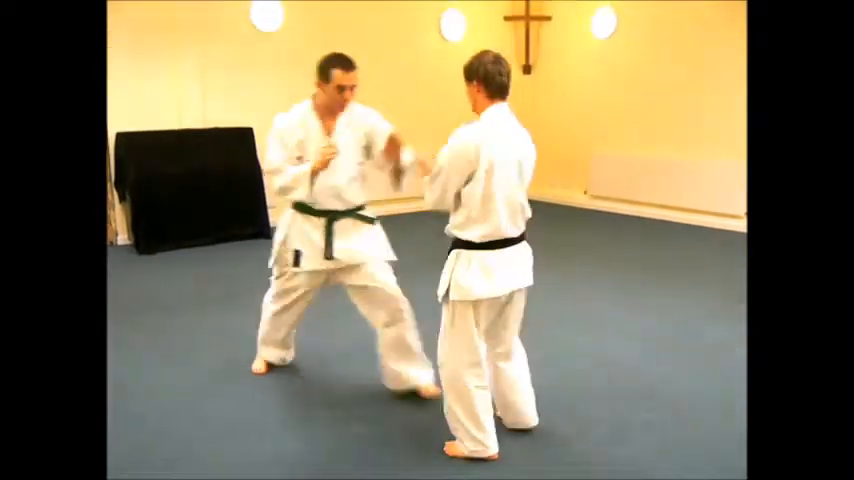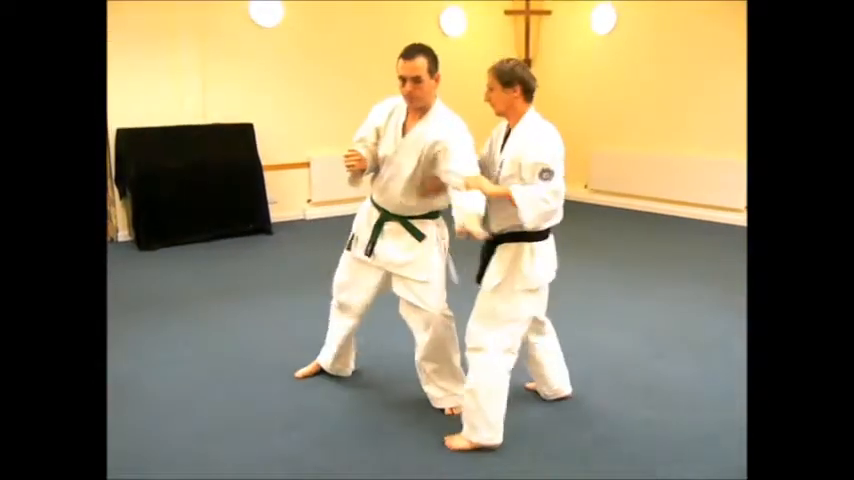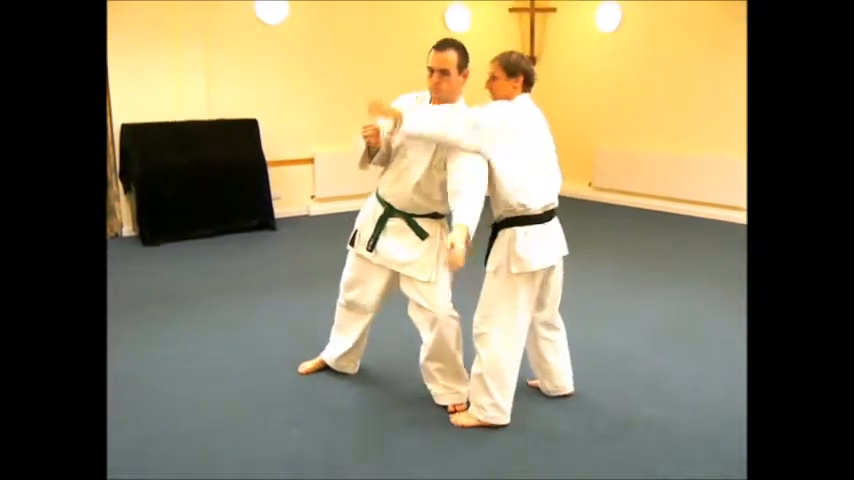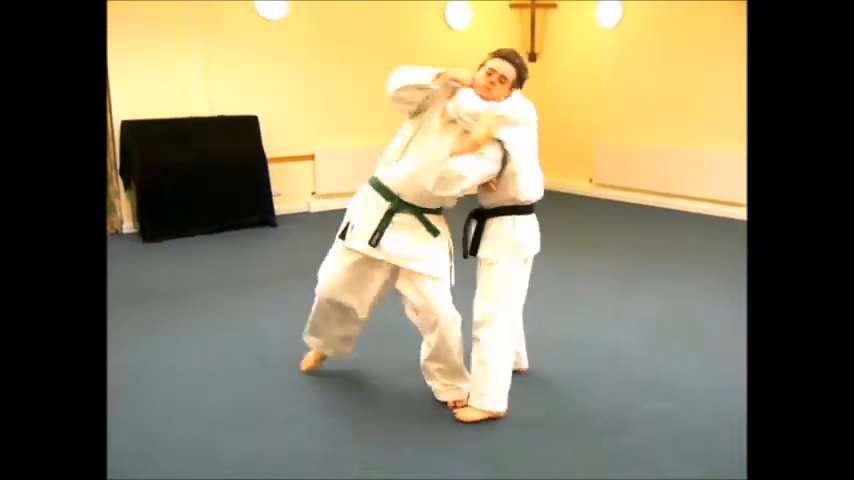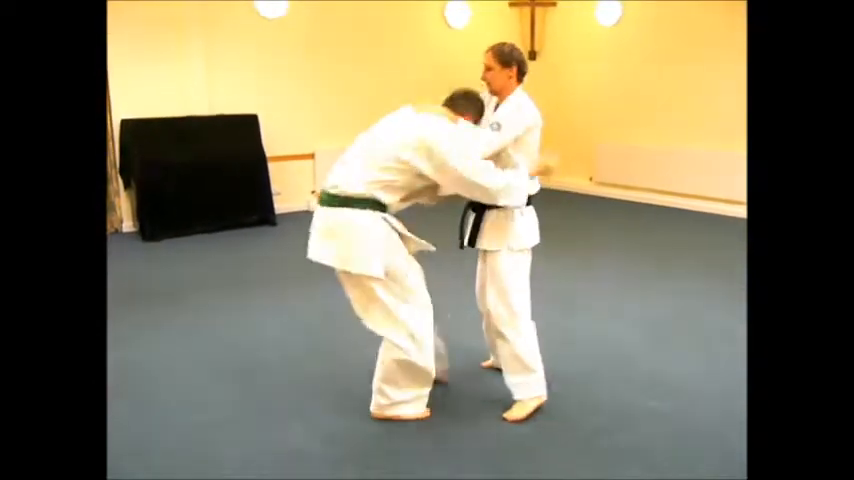
dt=0.5s
person 1, frame 1
left shoulder: (469, 138)
right shoulder: (522, 138)
left elbow: (440, 195)
left wrist: (433, 172)
right wrist: (441, 170)
left hip: (476, 259)
right hip: (514, 254)
left knee: (459, 356)
right knee: (503, 343)
left ankle: (476, 441)
right ankle: (519, 412)
person 1, frame 2
left shoulder: (542, 136)
right shoulder: (502, 132)
left elbow: (546, 196)
right elbow: (482, 173)
left wrist: (495, 191)
left hip: (524, 250)
right hip: (510, 244)
left knee: (487, 337)
right knee: (530, 322)
left ankle: (481, 429)
right ankle: (554, 384)
person 1, frame 3
left shoulder: (506, 116)
right shoulder: (529, 117)
left elbow: (456, 124)
left wrist: (397, 115)
left hip: (521, 238)
right hip: (546, 230)
left knee: (496, 324)
right knee: (543, 315)
left ankle: (489, 409)
right ankle: (557, 380)
person 1, frame 4
left shoulder: (519, 111)
right shoulder: (498, 114)
left elbow: (472, 110)
left wrist: (456, 88)
left hip: (510, 227)
right hip: (495, 221)
left knee: (493, 311)
right knee: (497, 304)
left ankle: (488, 400)
right ankle: (512, 358)
person 1, frame 5
left shoulder: (522, 112)
right shoulder: (494, 105)
left hip: (509, 219)
right hip: (492, 215)
left knee: (508, 306)
right knee: (489, 297)
left ankle: (530, 389)
right ankle: (504, 357)
person 2, frame 1
left shoulder: (364, 119)
right shoulder: (288, 124)
left elbow: (398, 160)
right elbow: (281, 182)
left wrist: (397, 155)
right wrist: (313, 168)
left hip: (355, 227)
right hip: (306, 225)
left knee: (389, 302)
right knee: (285, 296)
left ankle: (412, 375)
right ankle: (271, 352)
person 2, frame 2
left shoulder: (449, 130)
right shoulder: (385, 110)
left elbow: (464, 183)
right elbow: (366, 154)
left wrist: (470, 220)
right wrist: (359, 163)
left hip: (419, 233)
right hip: (374, 221)
left knee: (430, 314)
right knee: (348, 295)
left ankle: (447, 391)
right ankle: (334, 359)
person 2, frame 3
right shoulder: (408, 103)
left elbow: (469, 189)
right elbow: (384, 158)
left wrist: (460, 234)
right wrist: (375, 143)
left hip: (422, 232)
right hip: (379, 215)
left knee: (436, 313)
right knee: (356, 294)
left ankle: (450, 389)
right ankle: (338, 356)
person 2, frame 4
left shoulder: (490, 149)
right shoulder: (441, 97)
left elbow: (446, 183)
right elbow: (400, 85)
left wrist: (478, 144)
right wrist: (446, 78)
left hip: (422, 226)
right hip: (375, 207)
left knee: (437, 313)
right knee: (336, 286)
left ankle: (451, 386)
right ankle: (327, 342)
person 2, frame 5
left shoulder: (412, 116)
right shoulder: (441, 136)
right elbow: (489, 185)
right wrist: (529, 170)
left hip: (345, 213)
right hip: (355, 222)
left knee: (410, 296)
right knee: (407, 313)
left ankle: (415, 368)
right ankle: (396, 402)
